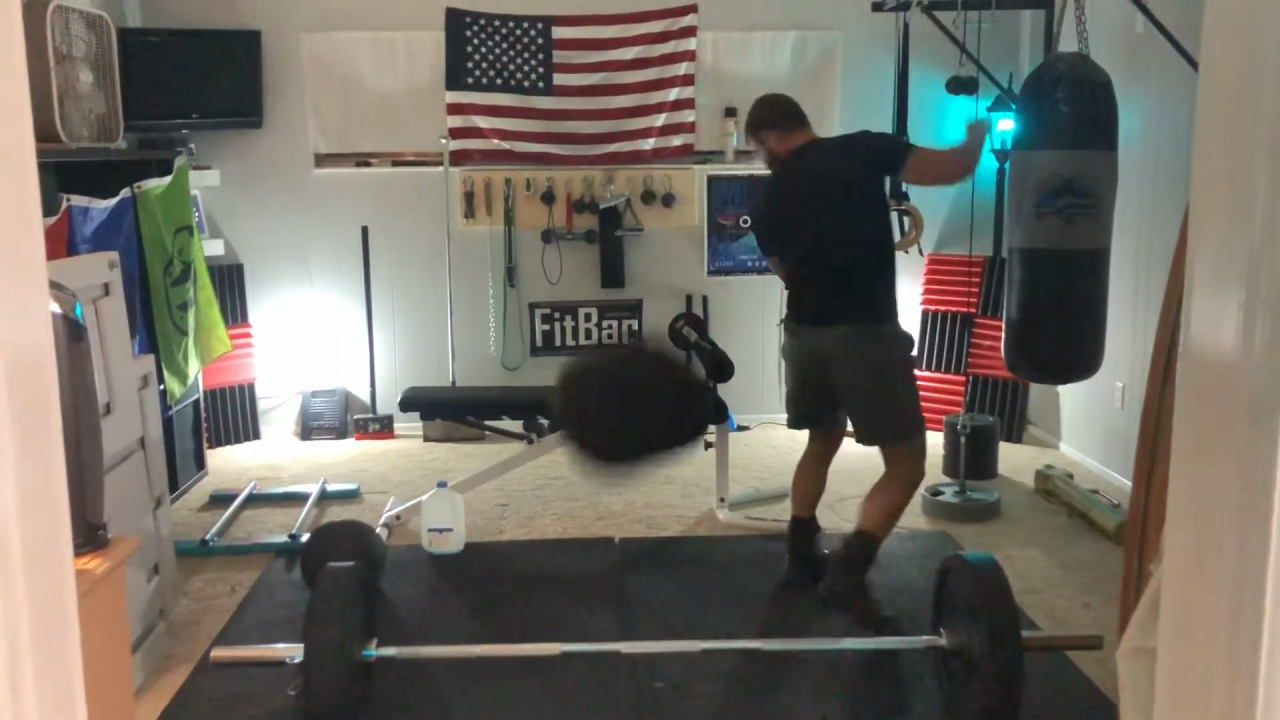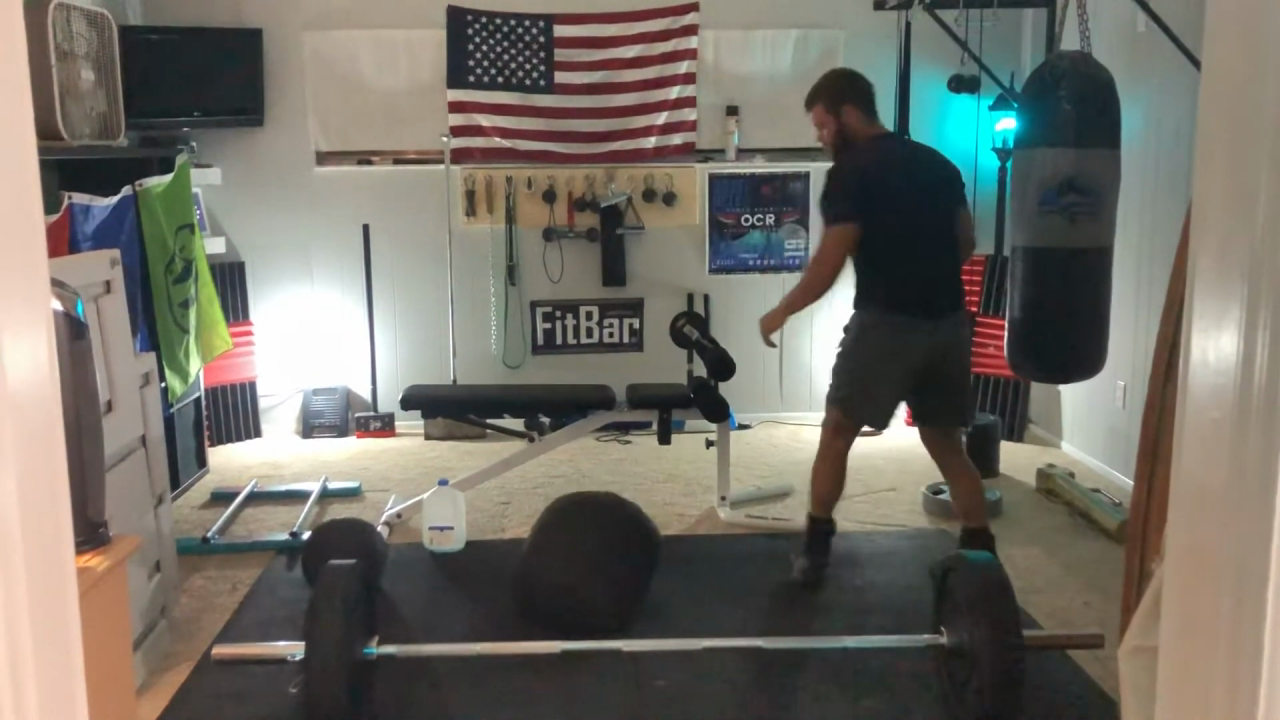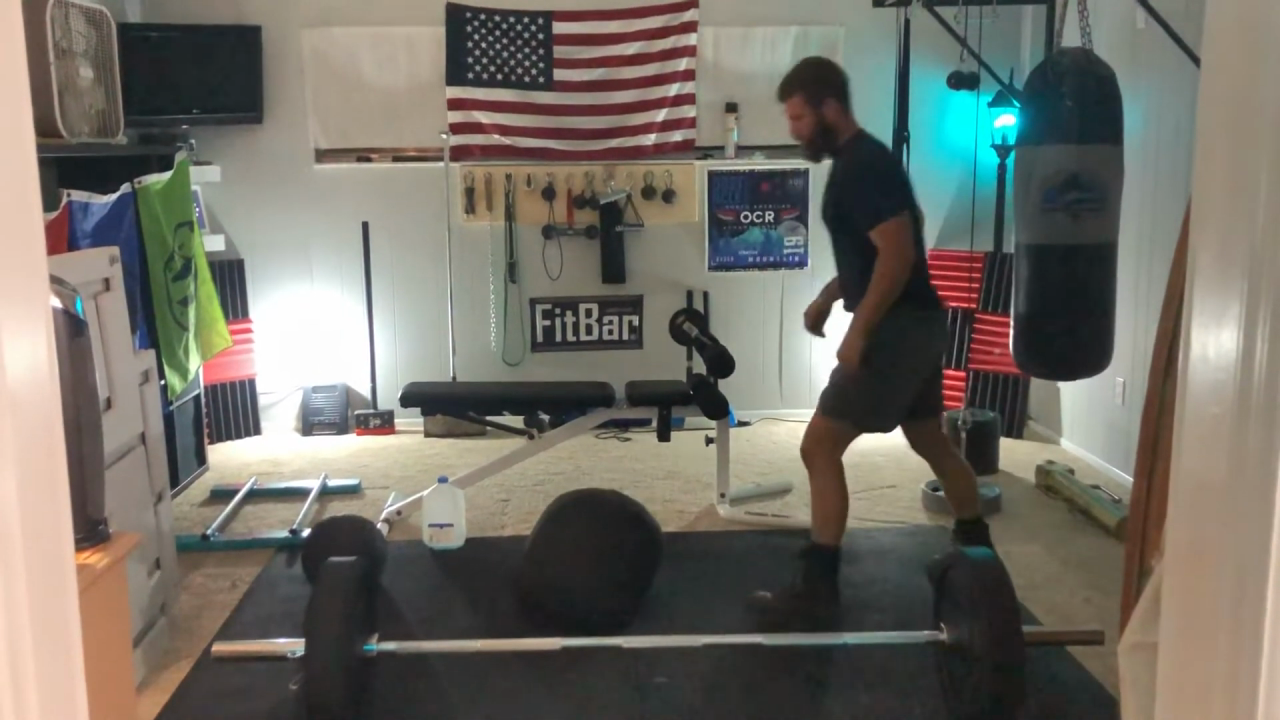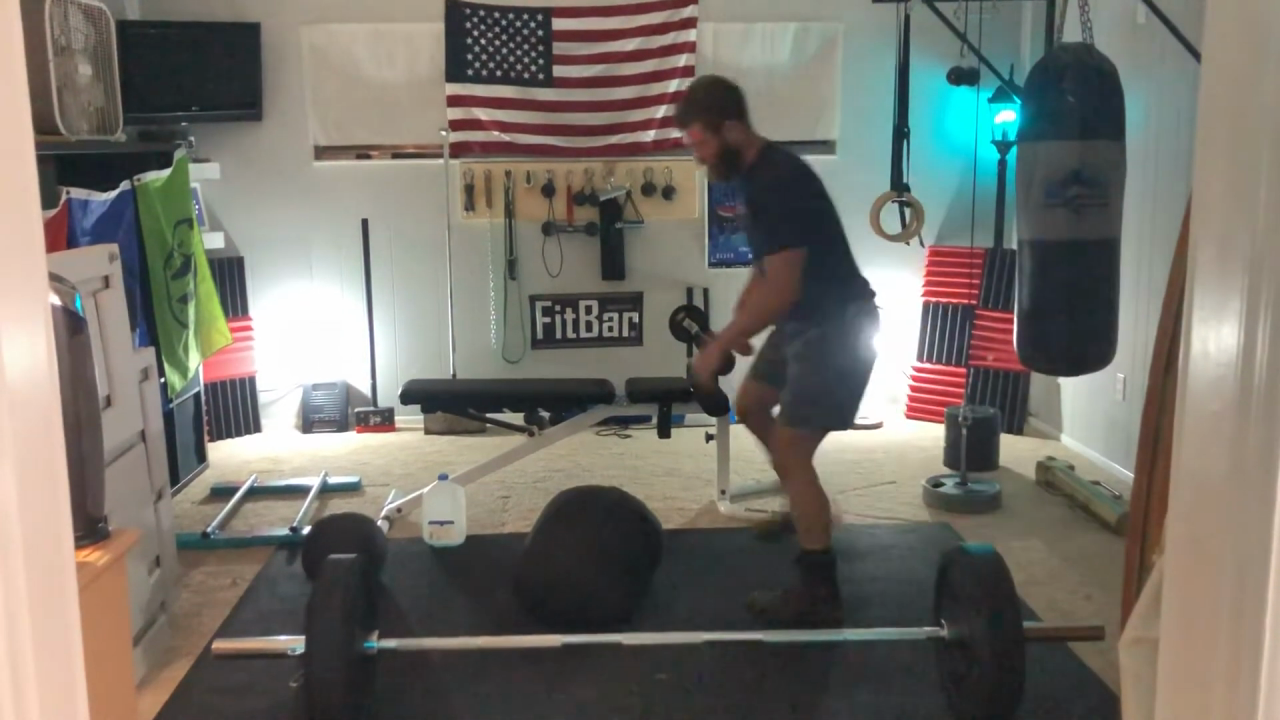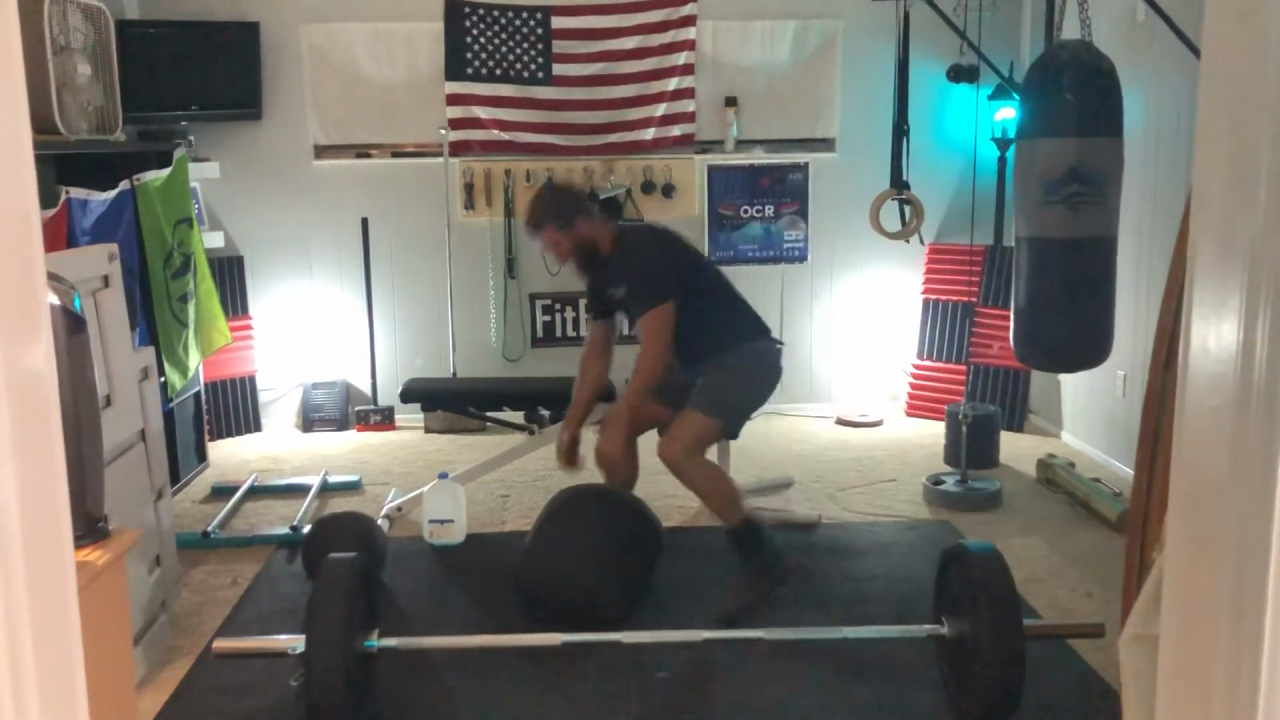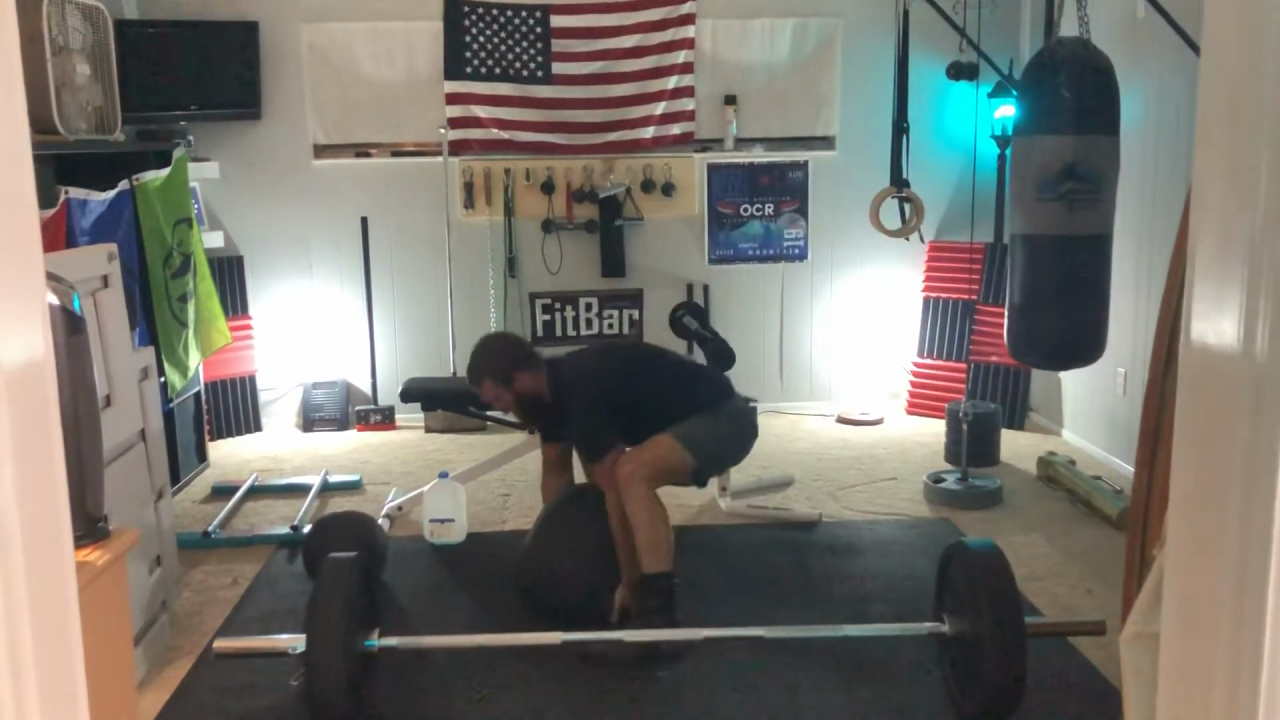
dt=0.4s
person 1, frame 1
left shoulder: (770, 203)
right shoulder: (859, 150)
right elbow: (952, 169)
right wrist: (976, 139)
left hip: (803, 335)
right hip: (867, 338)
left knee: (821, 442)
right knee: (905, 462)
left ankle: (799, 560)
right ankle: (849, 570)
person 1, frame 2
left shoulder: (851, 173)
right shoulder: (935, 164)
left elbow: (830, 261)
right elbow: (966, 239)
left wrist: (779, 313)
left hip: (884, 325)
right hip: (949, 325)
left knee: (836, 436)
right knee: (947, 446)
left ankle: (815, 553)
person 1, frame 3
left shoulder: (858, 169)
right shoulder: (868, 161)
left elbow: (897, 255)
left wrist: (858, 331)
right wrist: (828, 295)
left hip: (897, 328)
right hip: (918, 321)
left knee: (820, 447)
right knee: (931, 440)
left ankle: (817, 589)
right ankle: (977, 551)
person 1, frame 4
left shoulder: (778, 184)
right shoulder: (755, 172)
left elbow: (781, 289)
left wrist: (720, 343)
right wrist: (739, 315)
left hip: (836, 325)
right hip: (808, 317)
left knee: (789, 451)
right knee: (748, 405)
left ankle: (818, 592)
right ankle: (802, 506)
person 1, frame 5
left shoulder: (646, 255)
right shoulder: (601, 267)
left elbow: (655, 351)
right elbow: (597, 351)
left wrist: (621, 425)
right wrist: (572, 423)
left hip: (745, 356)
right hip: (694, 358)
left knee: (677, 449)
right knee: (616, 428)
left ankle: (759, 554)
person 1, frame 6
left shoulder: (584, 392)
right shoulder: (553, 387)
left elbow: (615, 492)
right elbow: (555, 472)
left wrist: (628, 580)
left hip: (723, 419)
left knee: (633, 474)
right knee: (590, 445)
left ankle: (657, 615)
